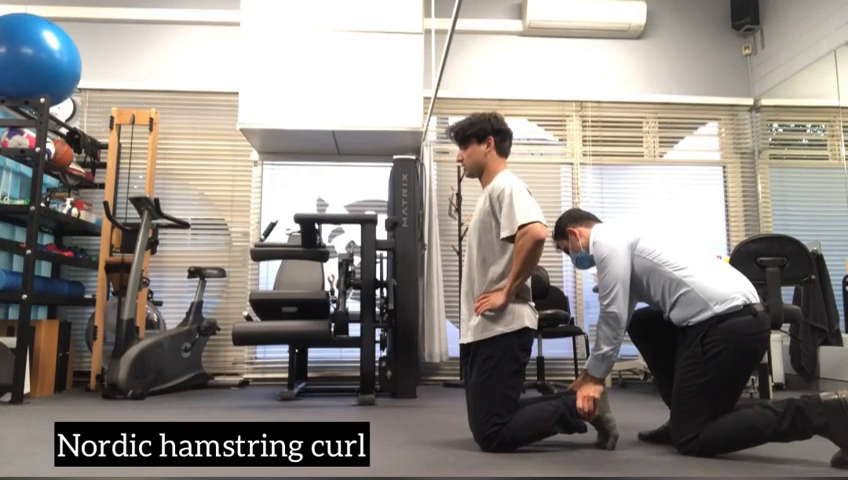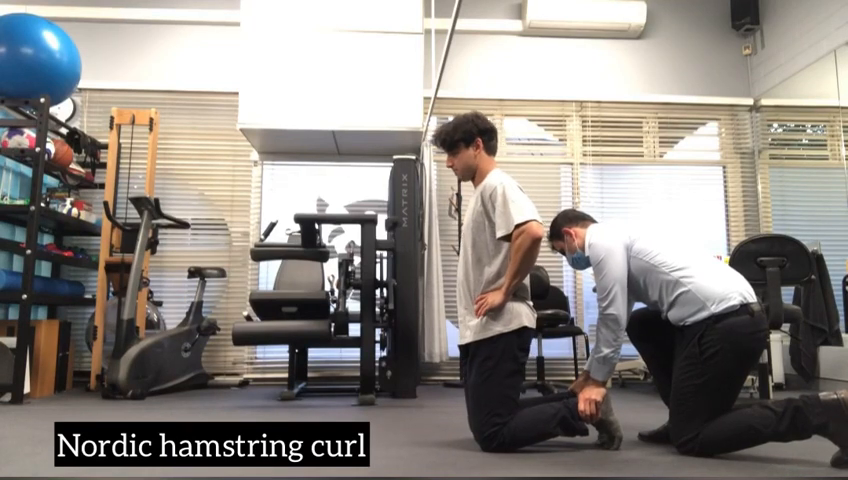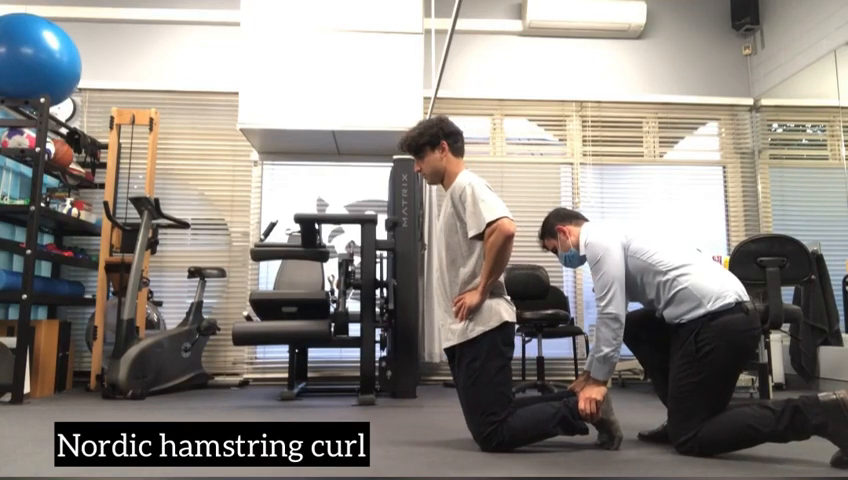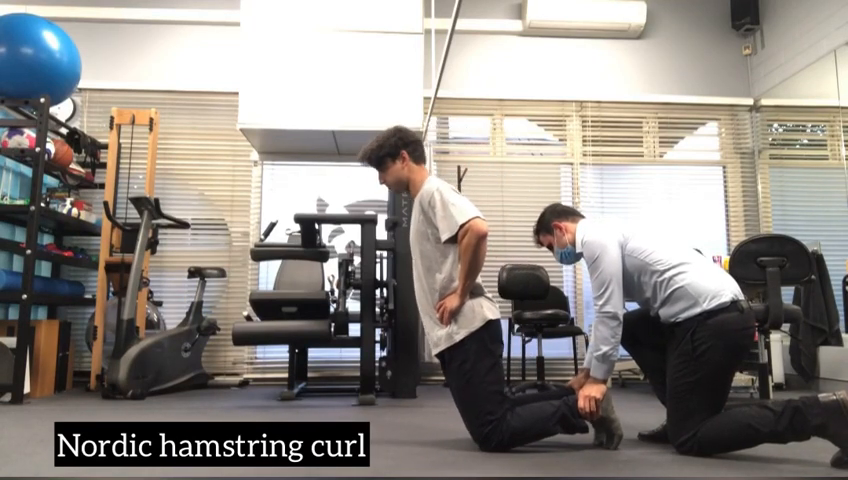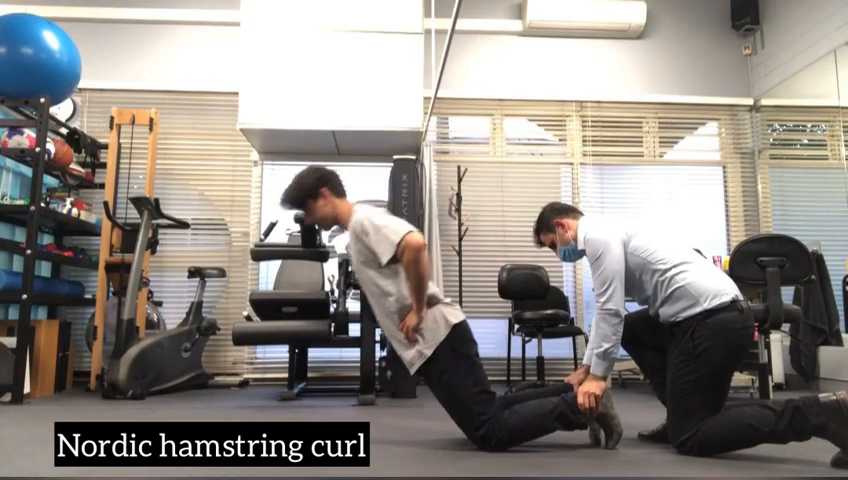
dt=1s
person 1, frame 1
left shoulder: (505, 186)
right shoulder: (491, 191)
left elbow: (535, 233)
left wrist: (507, 292)
left hip: (500, 327)
right hip: (482, 328)
left knee: (492, 434)
right knee: (488, 423)
left ankle: (581, 404)
right ankle: (577, 401)
person 1, frame 2
left shoulder: (497, 185)
right shoulder: (482, 192)
left elbow: (532, 232)
left wrist: (505, 291)
left hip: (499, 327)
right hip: (481, 328)
left knee: (493, 435)
right knee: (490, 423)
right ankle: (579, 402)
person 1, frame 3
left shoulder: (466, 186)
right shoulder: (454, 193)
left elbow: (504, 229)
left wrist: (482, 290)
left hip: (481, 325)
right hip: (465, 328)
left knee: (493, 434)
right knee: (491, 422)
left ankle: (582, 408)
right ankle: (577, 402)
person 1, frame 4
left shoulder: (433, 192)
right shoulder: (423, 200)
left elbow: (477, 230)
left wrist: (461, 293)
left hip: (467, 327)
right hip: (454, 331)
left knee: (493, 433)
right knee: (493, 418)
right ankle: (578, 400)
person 1, frame 5
left shoulder: (364, 222)
right shoulder: (359, 228)
left elbow: (414, 244)
left wrist: (417, 310)
left hip: (437, 337)
right hip: (434, 340)
left knee: (490, 431)
right knee: (487, 419)
left ankle: (578, 403)
right ankle: (576, 396)
person 2, frame 1
left shoulder: (607, 239)
right shoulder: (622, 239)
left elbow: (613, 315)
right elbow: (621, 317)
left wrist: (595, 377)
right wrist: (587, 372)
left hip: (728, 326)
right hip: (733, 316)
left knee: (690, 438)
right knee: (641, 324)
left ankle: (823, 413)
right ankle: (684, 417)
person 2, frame 2
left shoulder: (602, 240)
right shoulder: (617, 240)
left elbow: (612, 317)
right elbow: (617, 318)
left wrist: (596, 380)
right wrist: (588, 373)
left hip: (725, 324)
right hip: (732, 315)
left knee: (690, 438)
right knee: (639, 325)
left ankle: (823, 412)
right ankle: (684, 417)
person 2, frame 3
left shoulder: (599, 239)
right shoulder: (612, 239)
left elbow: (611, 315)
right elbow: (615, 316)
left wrist: (597, 380)
right wrist: (588, 372)
left hip: (718, 323)
right hip: (722, 314)
left knee: (689, 438)
right knee: (633, 327)
left ankle: (822, 413)
right ankle: (682, 416)
person 2, frame 4
left shoulder: (596, 238)
right shoulder: (607, 237)
left elbow: (608, 313)
right elbow: (610, 313)
left wrist: (597, 378)
right wrist: (586, 370)
left hip: (713, 322)
right hip: (717, 313)
left knee: (689, 438)
right knee: (630, 329)
right ankle: (680, 416)
person 2, frame 5
left shoulder: (598, 234)
right shoulder: (607, 235)
left elbow: (610, 310)
right elbow: (606, 309)
left wrist: (597, 374)
right wrist: (585, 367)
left hip: (712, 322)
right hip: (714, 314)
left knee: (689, 438)
right knee: (630, 330)
right ankle: (681, 415)
